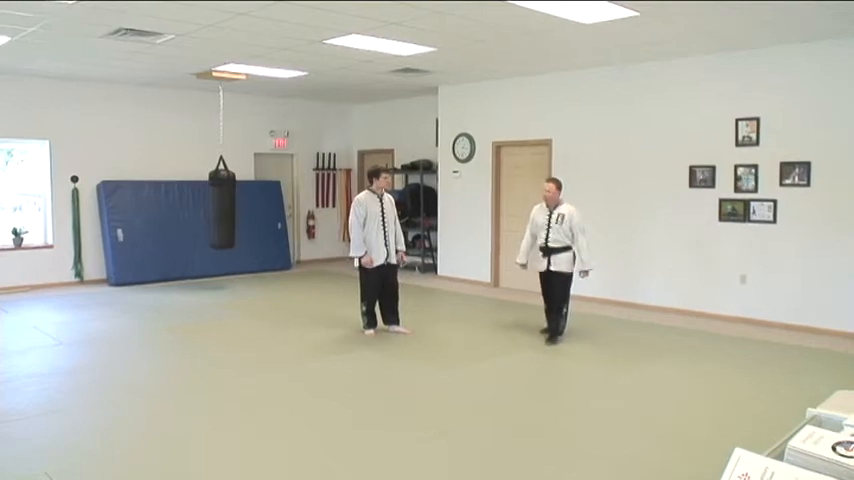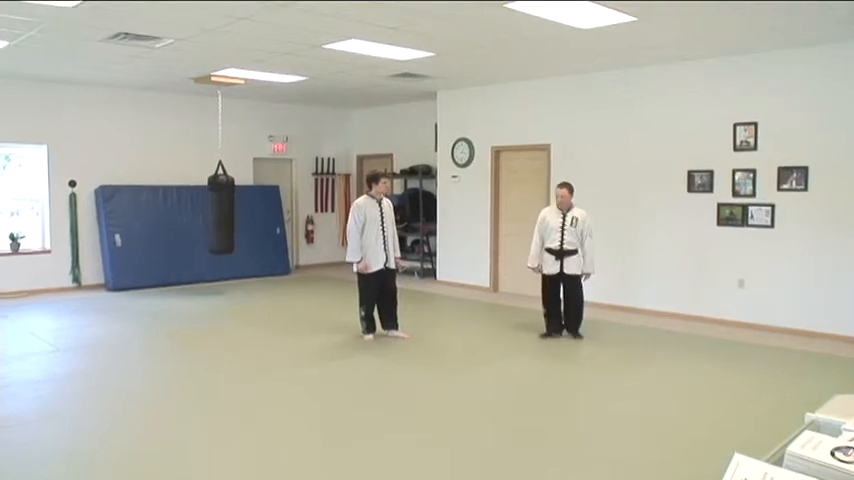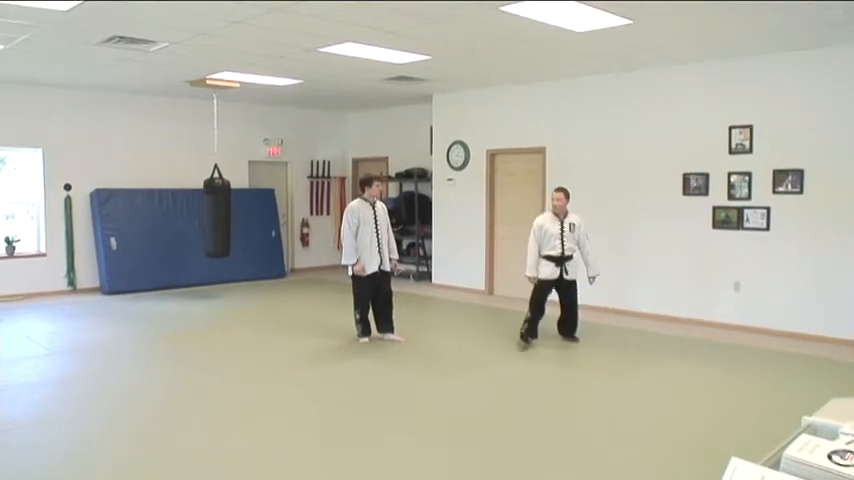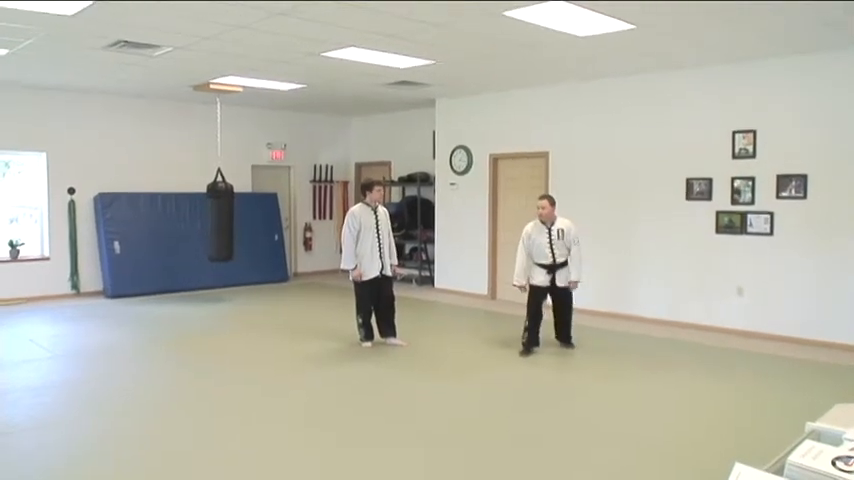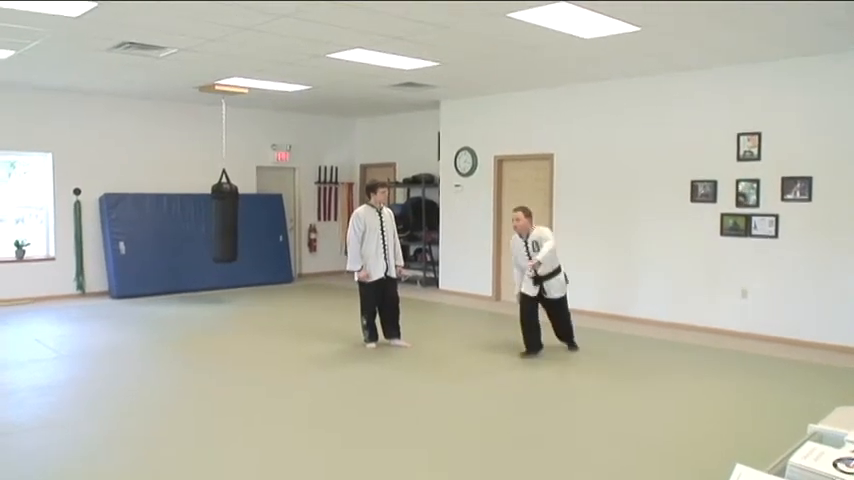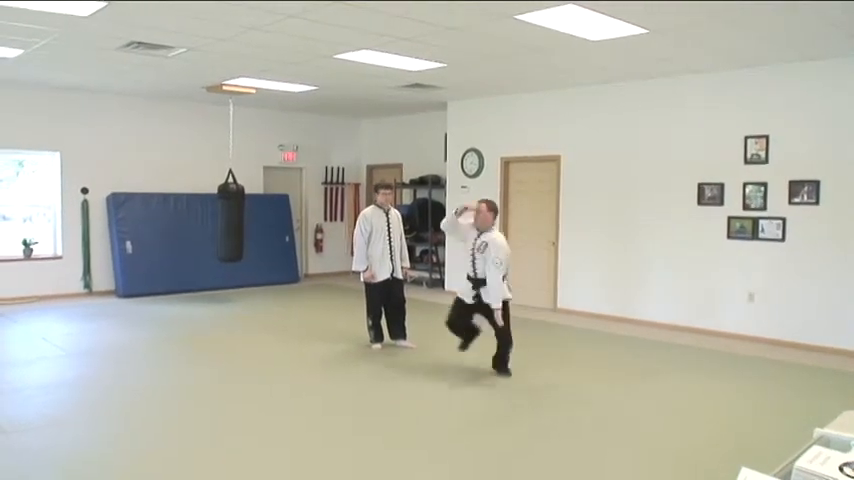
dt=0.5s
person 1, frame 1
left shoulder: (389, 199)
right shoulder: (361, 200)
left elbow: (395, 224)
right elbow: (356, 228)
left wrist: (400, 248)
right wrist: (362, 254)
left hip: (389, 255)
right hip: (370, 256)
left knee: (391, 290)
right knee: (369, 292)
left ankle: (392, 322)
right ankle: (369, 324)
person 1, frame 2
left shoulder: (388, 204)
right shoulder: (360, 205)
right elbow: (354, 233)
left wrist: (396, 255)
right wrist: (358, 259)
left hip: (387, 260)
right hip: (368, 261)
left knee: (389, 295)
right knee: (368, 297)
left ankle: (391, 327)
right ankle: (368, 330)
person 1, frame 3
left shoulder: (381, 207)
right shoulder: (353, 208)
left elbow: (388, 233)
right elbow: (348, 236)
left wrist: (393, 256)
right wrist: (354, 262)
left hip: (382, 262)
right hip: (363, 264)
left knee: (384, 297)
right knee: (362, 300)
left ankle: (387, 330)
right ankle: (363, 332)
person 1, frame 4
left shoulder: (383, 212)
right shoulder: (355, 213)
right elbow: (348, 241)
left wrist: (393, 262)
right wrist: (352, 267)
left hip: (383, 267)
right hip: (364, 268)
left knee: (387, 302)
right knee: (365, 305)
left ankle: (389, 335)
right ankle: (366, 337)
person 1, frame 5
left shoulder: (388, 213)
right shoulder: (360, 214)
left elbow: (394, 239)
right elbow: (353, 242)
left wrist: (398, 263)
right wrist: (359, 268)
left hip: (388, 268)
right hip: (369, 269)
left knee: (391, 303)
right knee: (369, 306)
left ankle: (393, 336)
right ankle: (370, 338)
person 1, frame 6
left shoulder: (396, 214)
right shoulder: (367, 215)
left elbow: (401, 240)
right elbow: (360, 242)
left wrist: (405, 264)
right wrist: (364, 268)
left hip: (394, 269)
right hip: (375, 270)
left knee: (397, 304)
right knee: (375, 307)
left ankle: (399, 336)
right ankle: (376, 338)
person 2, frame 1
left shoulder: (570, 212)
right shoulder: (537, 210)
left elbow: (580, 238)
right elbow: (530, 235)
left wrist: (584, 264)
right wrist: (523, 257)
left hip: (562, 259)
right hip: (544, 258)
left knee: (560, 297)
right knee: (548, 296)
left ankle: (555, 332)
right ankle: (552, 325)
person 2, frame 2
left shoulder: (581, 215)
right shoulder: (546, 213)
left elbow: (587, 242)
right elbow: (538, 238)
left wrist: (587, 266)
right wrist: (534, 261)
left hip: (572, 262)
right hip: (550, 261)
left knee: (575, 298)
right knee: (549, 297)
left ankle: (572, 328)
right ankle: (554, 328)
person 2, frame 3
left shoulder: (576, 221)
right shoulder: (541, 220)
left elbow: (585, 246)
right elbow: (533, 246)
left wrist: (591, 270)
right wrist: (531, 271)
left hip: (568, 268)
right hip: (547, 267)
left knee: (570, 303)
right knee: (537, 301)
left ankle: (567, 332)
right ankle: (527, 335)
person 2, frame 4
left shoulder: (567, 226)
right shoulder: (530, 229)
left elbow: (575, 252)
right elbow: (523, 255)
left wrist: (575, 276)
right wrist: (520, 279)
left hip: (562, 274)
right hip: (539, 275)
left knee: (564, 309)
right knee: (533, 310)
left ankle: (564, 338)
right ankle: (529, 344)
person 2, frame 5
left shoulder: (543, 233)
right shoulder: (514, 241)
left elbow: (549, 247)
right elbow: (518, 267)
left wrist: (537, 261)
right wrist: (519, 289)
left hip: (552, 281)
right hip: (531, 284)
left knee: (560, 315)
right knee: (526, 316)
left ankle: (569, 340)
right ankle: (533, 347)
person 2, frame 6
left shoulder: (497, 241)
right shoulder: (471, 229)
left elbow: (495, 274)
right elbow: (446, 226)
left wrist: (496, 306)
right wrist: (459, 212)
left hip: (492, 290)
right hip: (472, 286)
left knee: (502, 331)
right knee: (454, 321)
left ankle: (501, 364)
right ankle: (470, 333)
